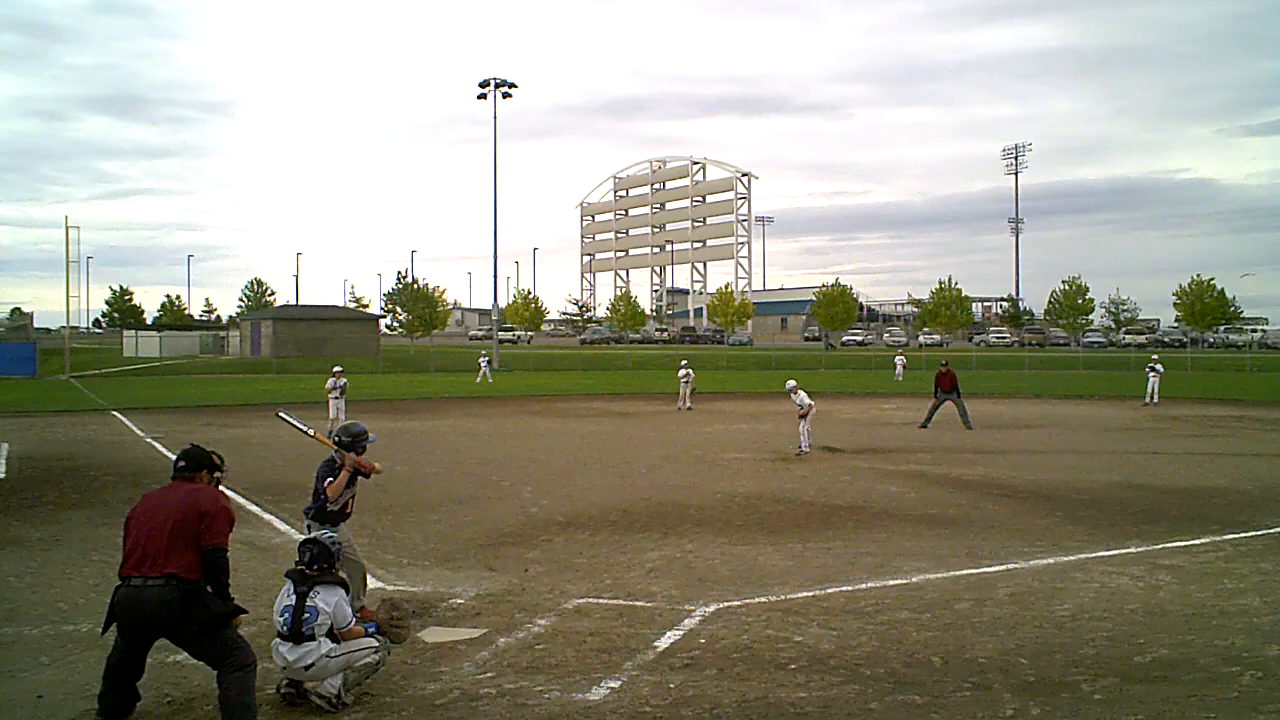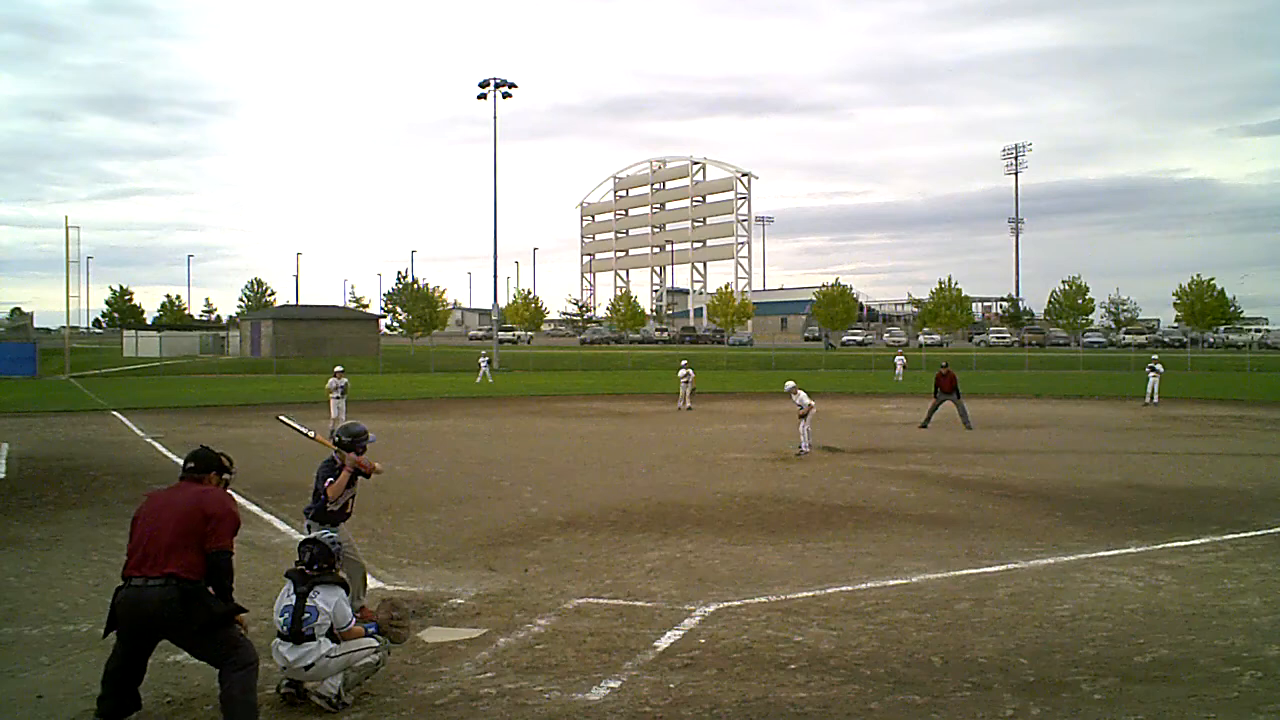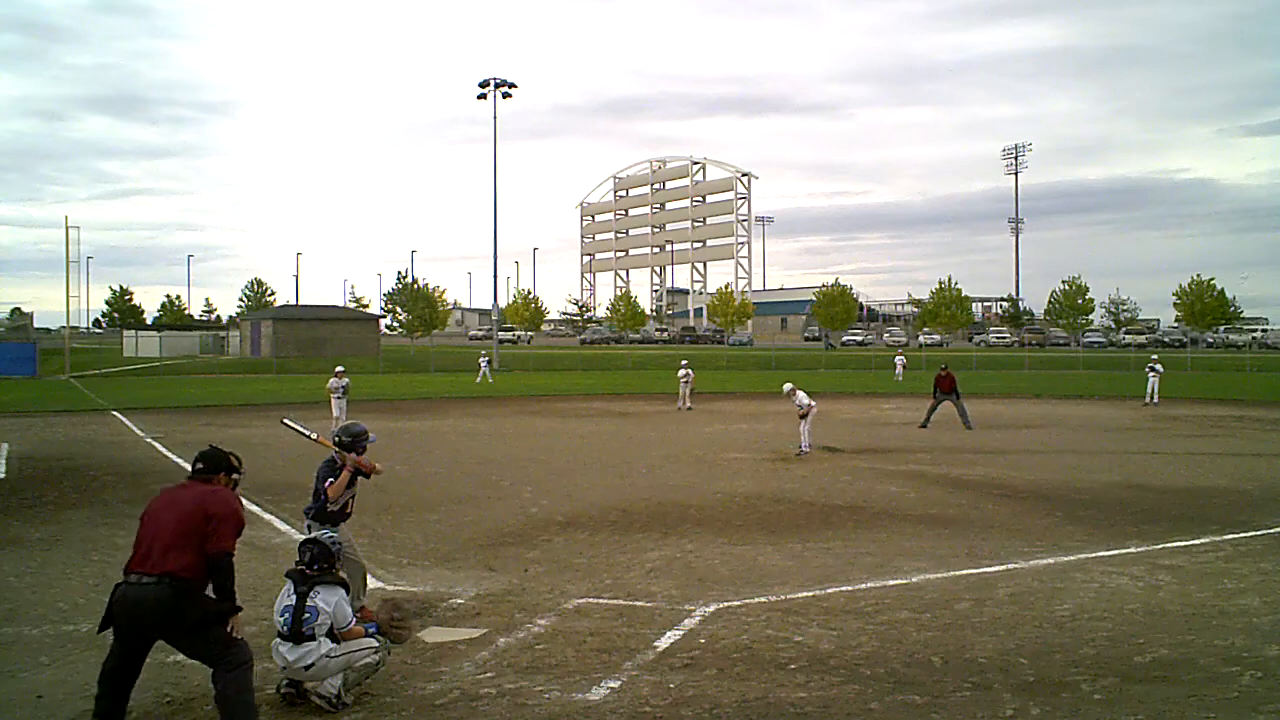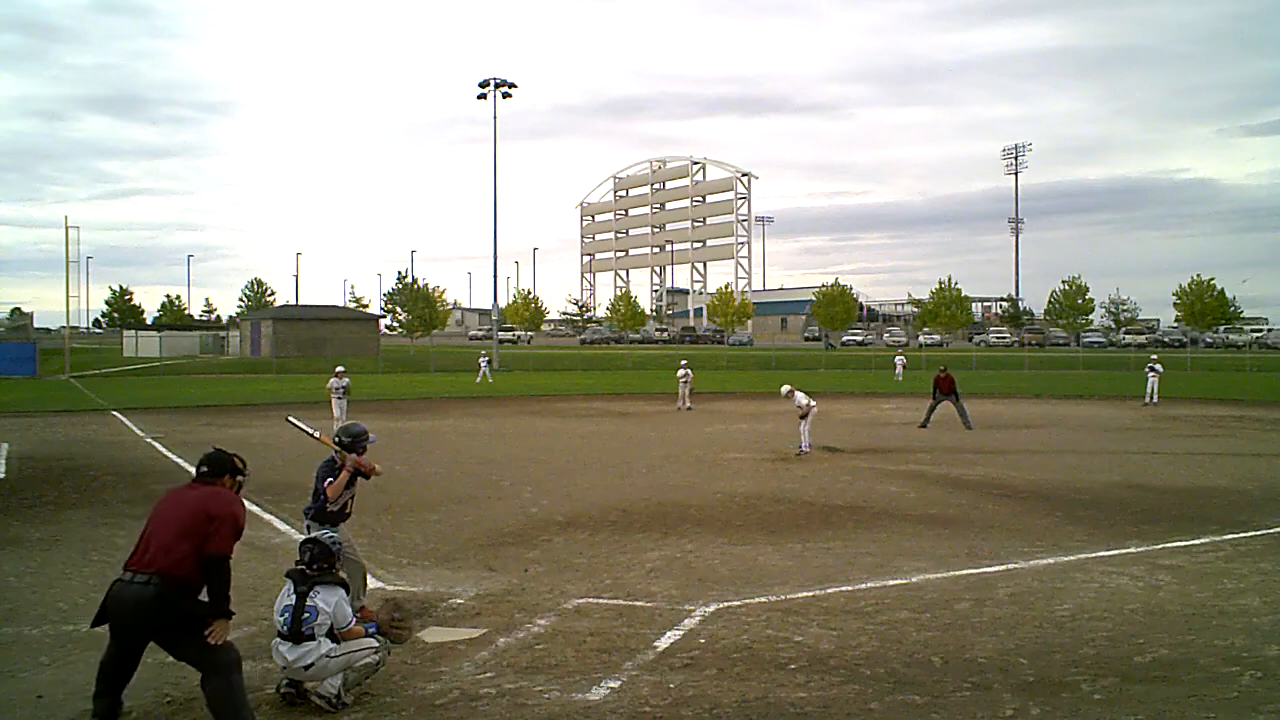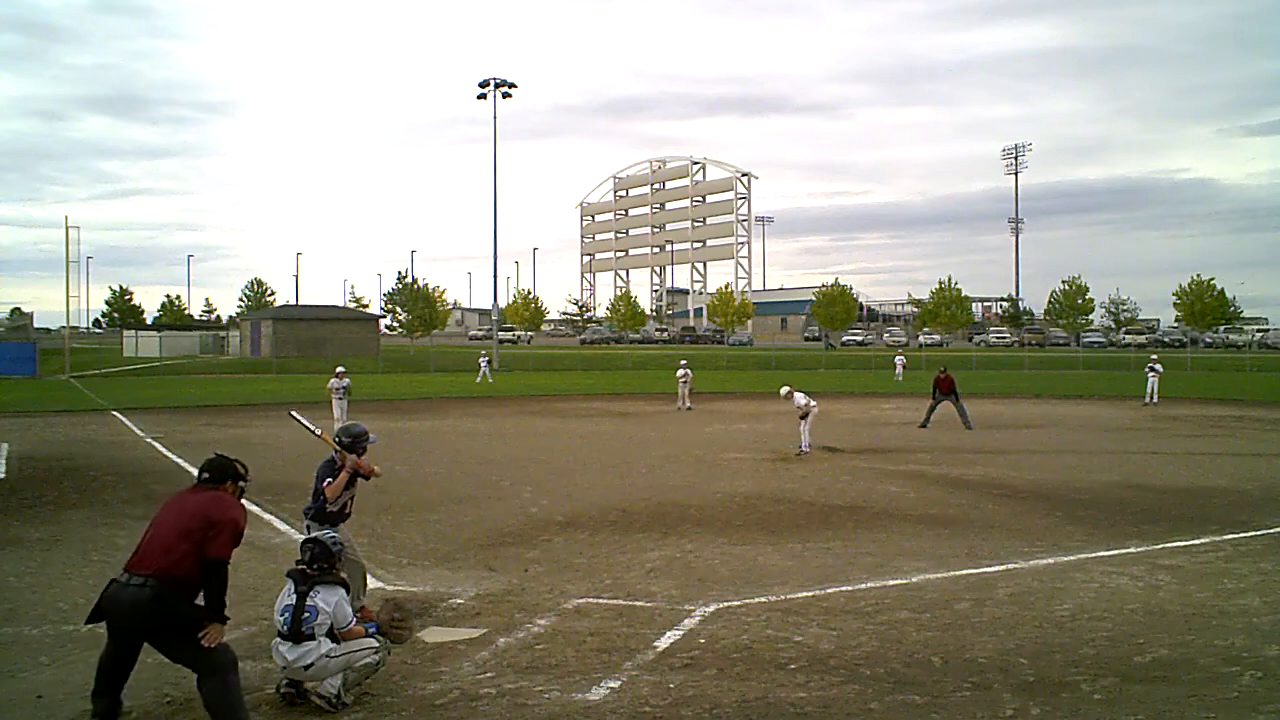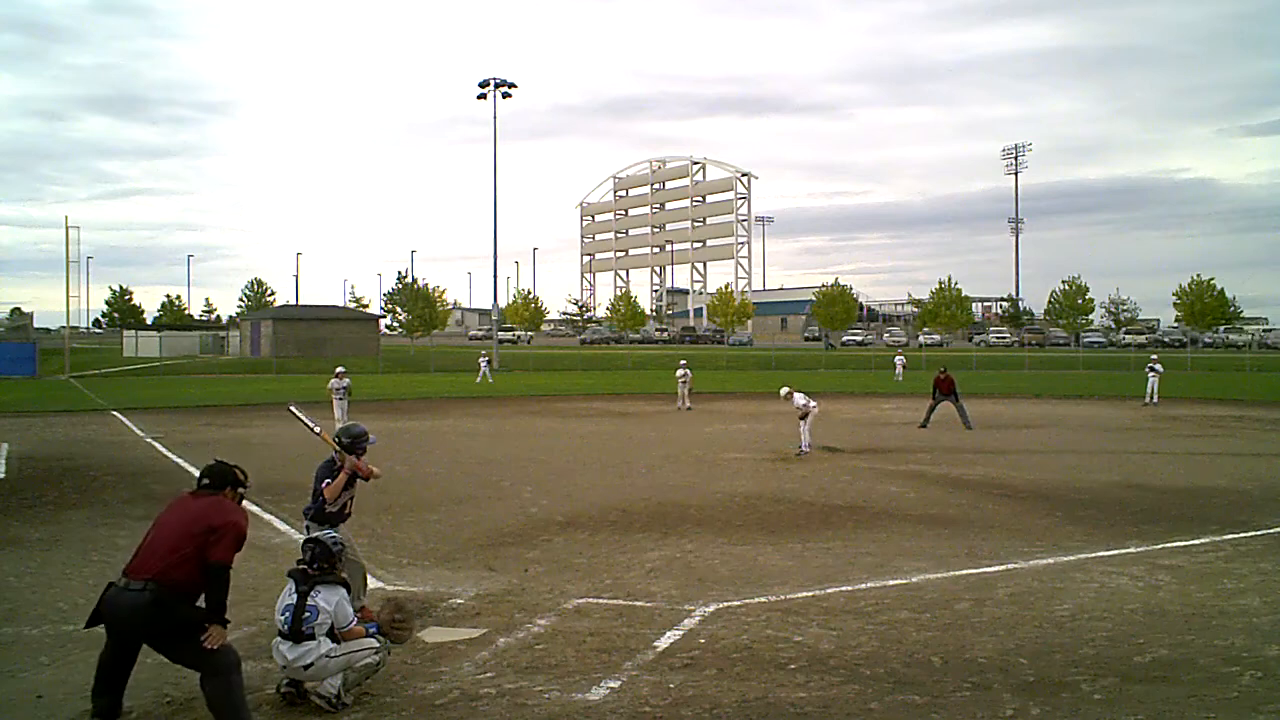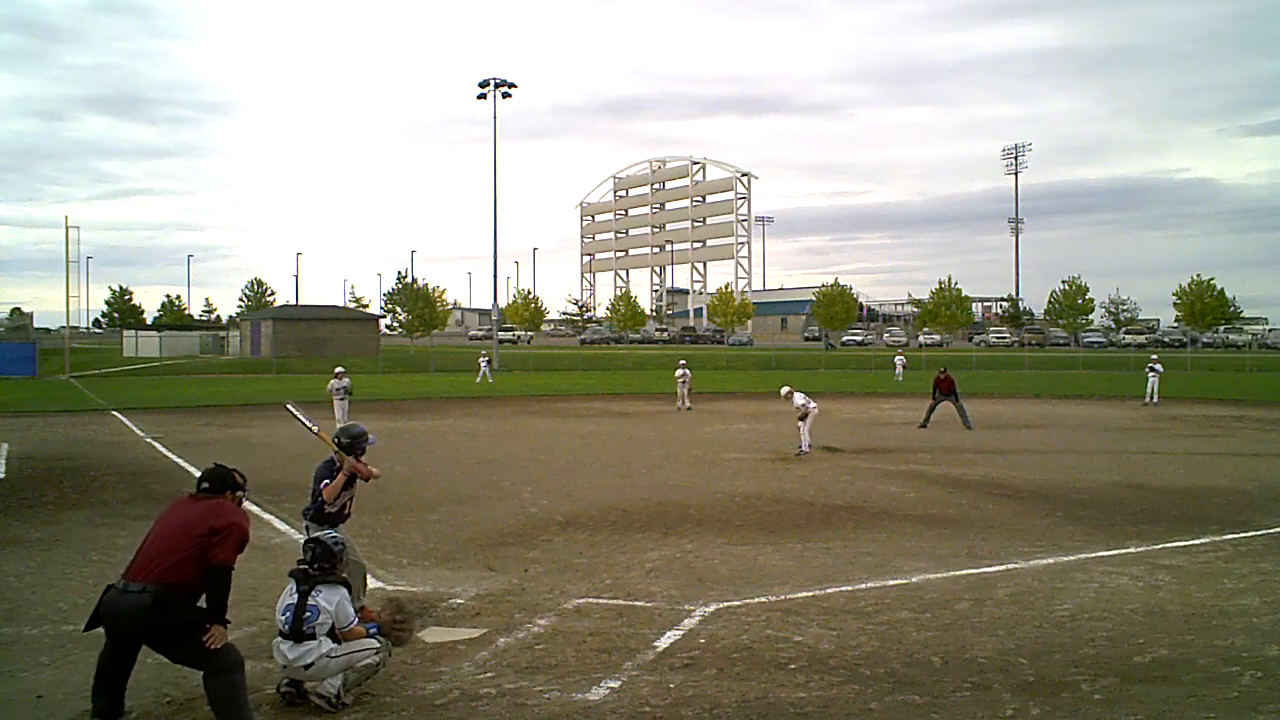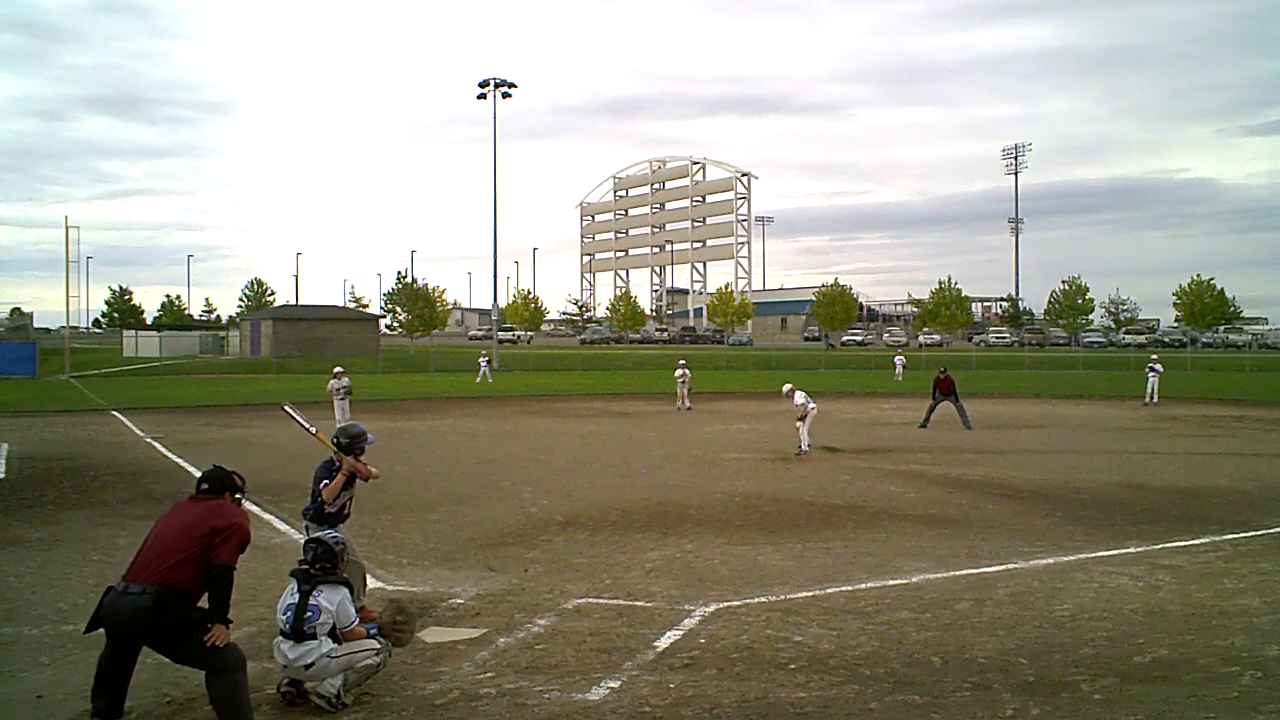
dt=0.1s
person 1, frame 1
left shoulder: (145, 500)
right shoulder: (212, 499)
left elbow: (130, 550)
right elbow: (215, 556)
right wrist: (225, 603)
left hip: (129, 599)
right hip: (175, 600)
left knee: (126, 653)
right knee: (239, 660)
person 1, frame 2
left shoulder: (152, 500)
right shoulder: (218, 500)
right elbow: (219, 559)
right wrist: (227, 605)
left hip: (130, 599)
right hip: (177, 600)
left knee: (127, 655)
right knee: (241, 659)
person 1, frame 3
left shoulder: (163, 496)
right shoulder: (225, 501)
right elbow: (219, 560)
right wrist: (229, 607)
left hip: (127, 597)
right hip: (171, 600)
left knee: (124, 655)
right knee: (234, 659)
person 1, frame 4
left shoulder: (172, 496)
right shoulder: (228, 502)
right elbow: (217, 562)
right wrist: (221, 613)
left hip: (122, 595)
right hip: (163, 601)
left knee: (121, 654)
right knee: (222, 662)
person 1, frame 5
left shoulder: (178, 500)
right shoulder: (230, 508)
right elbow: (216, 566)
right wrist: (216, 618)
left hip: (118, 596)
right hip: (155, 604)
left knee: (119, 653)
right knee: (219, 663)
person 1, frame 6
left shoulder: (179, 504)
right shoulder: (231, 513)
right elbow: (217, 571)
right wrist: (217, 621)
left hip: (116, 600)
right hip: (155, 607)
left knee: (118, 653)
right knee: (222, 664)
person 1, frame 7
left shoulder: (178, 506)
right shoulder: (232, 516)
right elbow: (220, 572)
right wrist: (218, 621)
left hip: (115, 602)
right hip: (154, 609)
left knee: (119, 648)
right knee: (225, 663)
person 1, frame 8
left shoulder: (178, 508)
right shoulder: (232, 517)
right elbow: (221, 572)
right wrist: (219, 621)
left hip: (115, 604)
right hip: (155, 611)
left knee: (119, 652)
right knee: (227, 662)
person 2, frame 1
left shoulder: (355, 462)
right shoulder: (327, 467)
left elbow: (379, 470)
right elbow: (332, 494)
left wrist: (369, 466)
right wrist: (347, 468)
left hip: (337, 525)
right hip: (318, 526)
left knee: (357, 566)
left ankle: (358, 605)
person 2, frame 2
left shoulder: (355, 462)
right shoulder: (327, 468)
left elbow: (379, 469)
right elbow: (332, 494)
left wrist: (369, 466)
right wrist: (348, 468)
left hip: (337, 525)
right hip: (318, 526)
left knee: (357, 566)
left ankle: (358, 605)
person 2, frame 3
left shoulder: (355, 462)
right shoulder: (328, 468)
left elbow: (379, 470)
right elbow: (333, 494)
left wrist: (370, 467)
right wrist: (349, 469)
left hip: (337, 526)
right hip: (318, 526)
left knee: (357, 565)
left ankle: (358, 605)
person 2, frame 4
left shoulder: (354, 462)
right shoulder: (327, 468)
left elbow: (379, 471)
right elbow: (332, 494)
left wrist: (370, 467)
right wrist: (348, 469)
left hip: (337, 526)
right hip: (318, 527)
left knee: (357, 566)
left ankle: (358, 605)
person 2, frame 5
left shoulder: (354, 462)
right shoulder: (327, 468)
left elbow: (378, 473)
right elbow: (331, 495)
left wrist: (369, 469)
right wrist: (348, 469)
left hip: (337, 526)
right hip: (318, 527)
left knee: (356, 566)
left ankle: (358, 606)
person 2, frame 6
left shoulder: (353, 463)
right shoulder: (326, 468)
left elbow: (378, 474)
right elbow: (329, 496)
left wrist: (368, 471)
right wrist: (347, 470)
left hip: (337, 526)
right hip: (318, 527)
left knee: (357, 566)
left ankle: (358, 606)
person 2, frame 7
left shoulder: (353, 463)
right shoulder: (326, 469)
left elbow: (377, 474)
right elbow: (328, 496)
left wrist: (367, 472)
right wrist: (345, 471)
left hip: (337, 526)
right hip: (317, 527)
left knee: (357, 566)
left ankle: (358, 605)
person 2, frame 8
left shoulder: (353, 463)
right shoulder: (325, 469)
left elbow: (376, 474)
right elbow: (327, 496)
left wrist: (366, 471)
right wrist: (344, 471)
left hip: (337, 526)
right hip: (317, 527)
left knee: (356, 566)
left ankle: (358, 605)
person 3, frame 1
left shoulder: (290, 585)
right shoulder: (334, 592)
right elbow: (348, 634)
right wrist: (372, 628)
left hip: (284, 663)
right hip: (312, 664)
right knee: (379, 647)
left ankle: (293, 682)
right ankle: (331, 689)
person 3, frame 2
left shoulder: (291, 585)
right shoulder: (334, 592)
right elbow: (347, 634)
right wrist: (372, 628)
left hip: (284, 663)
right hip: (312, 664)
right knee: (379, 647)
left ankle: (293, 682)
right ankle: (330, 690)
person 3, frame 3
left shoulder: (291, 584)
right shoulder: (334, 592)
right elbow: (348, 634)
right wrist: (372, 628)
left hip: (284, 662)
right hip: (313, 665)
right knee: (379, 647)
left ankle: (292, 683)
right ankle: (331, 689)
person 3, frame 4
left shoulder: (291, 584)
right shoulder: (334, 593)
right elbow: (348, 634)
right wrist: (372, 629)
left hip: (284, 662)
right hip: (312, 665)
right knee: (379, 647)
left ankle: (292, 683)
right ankle: (330, 690)
person 3, frame 5
left shoulder: (292, 584)
right shoulder: (334, 592)
right elbow: (348, 635)
right wrist: (373, 629)
left hip: (283, 663)
right hip: (312, 664)
right knee: (379, 647)
left ankle: (292, 683)
right ankle: (331, 689)
person 3, frame 6
left shoulder: (293, 584)
right shoulder: (335, 592)
right elbow: (348, 635)
right wrist: (373, 629)
left hip: (284, 662)
right hip: (313, 664)
right knee: (379, 647)
left ankle: (293, 683)
right ankle: (330, 690)
person 3, frame 7
left shoulder: (294, 584)
right shoulder: (336, 591)
left elbow: (282, 621)
right elbow: (349, 634)
right wrist: (374, 629)
left hip: (285, 663)
right hip: (313, 664)
right knee: (380, 648)
left ankle: (293, 682)
right ankle: (331, 689)
person 3, frame 8
left shoulder: (295, 584)
right shoulder: (338, 591)
right elbow: (350, 635)
right wrist: (374, 629)
left hip: (285, 662)
right hip: (313, 664)
right knee: (380, 648)
left ankle: (293, 682)
right ankle: (331, 690)
